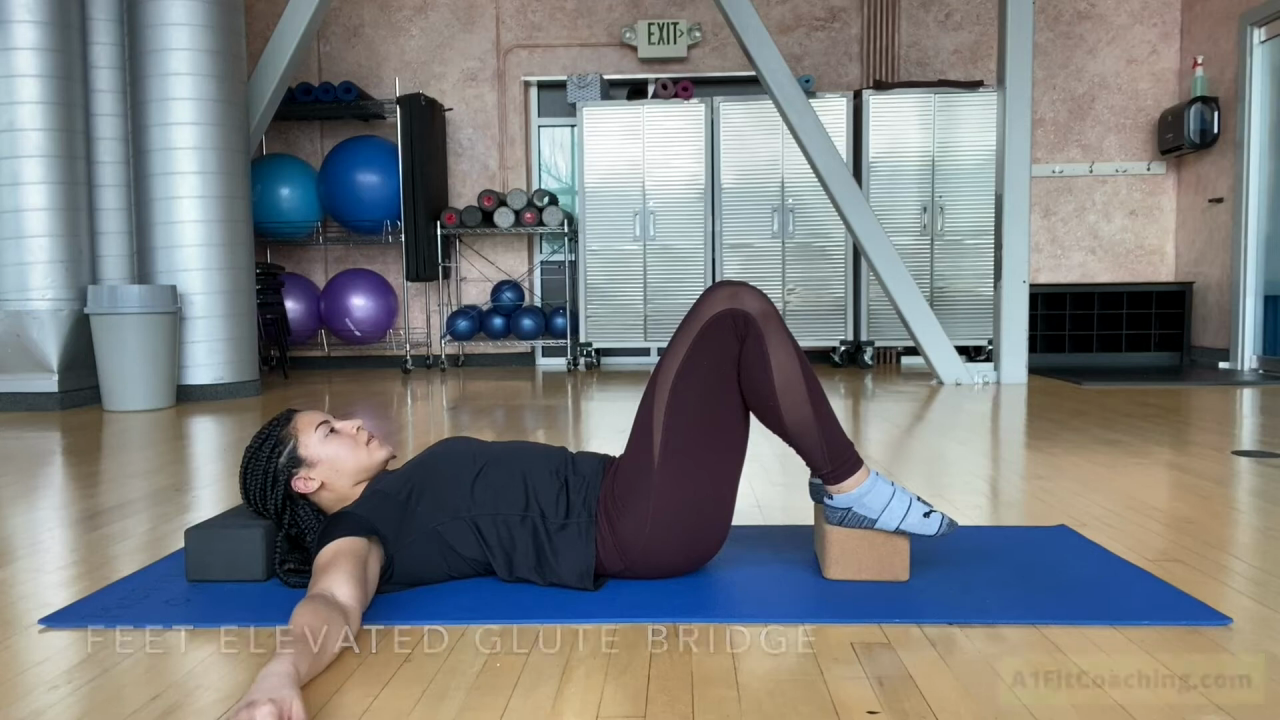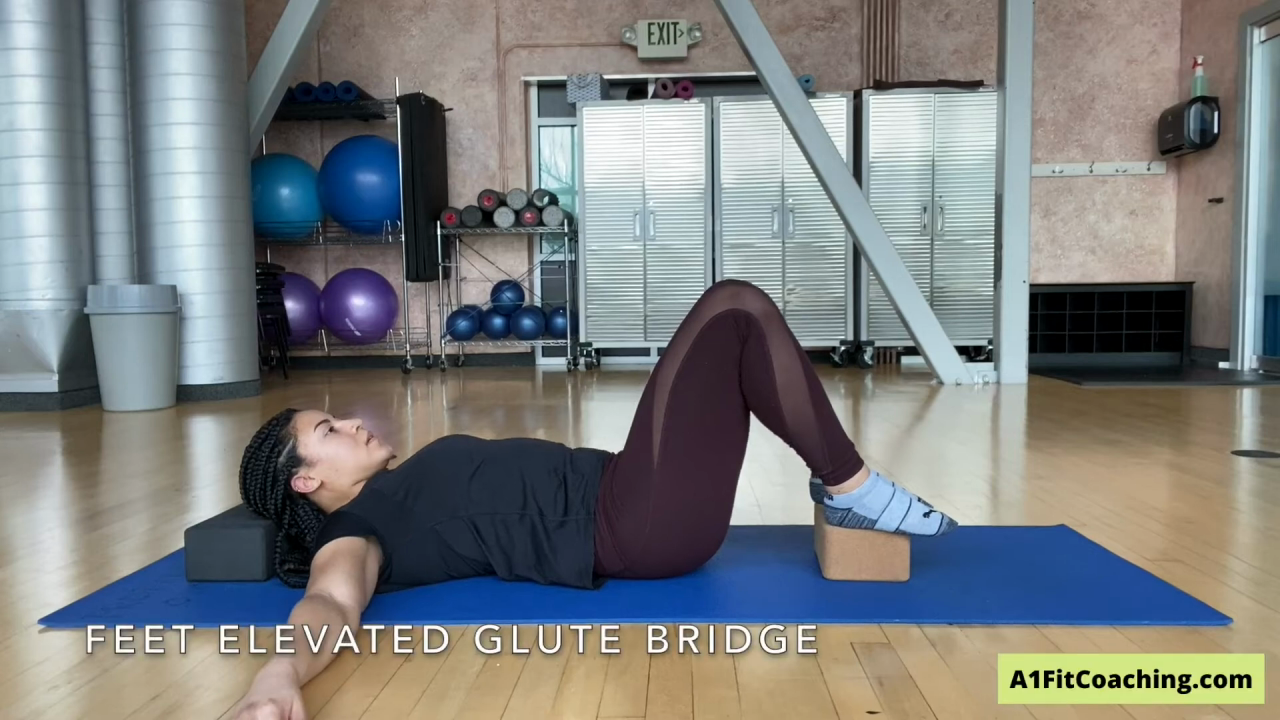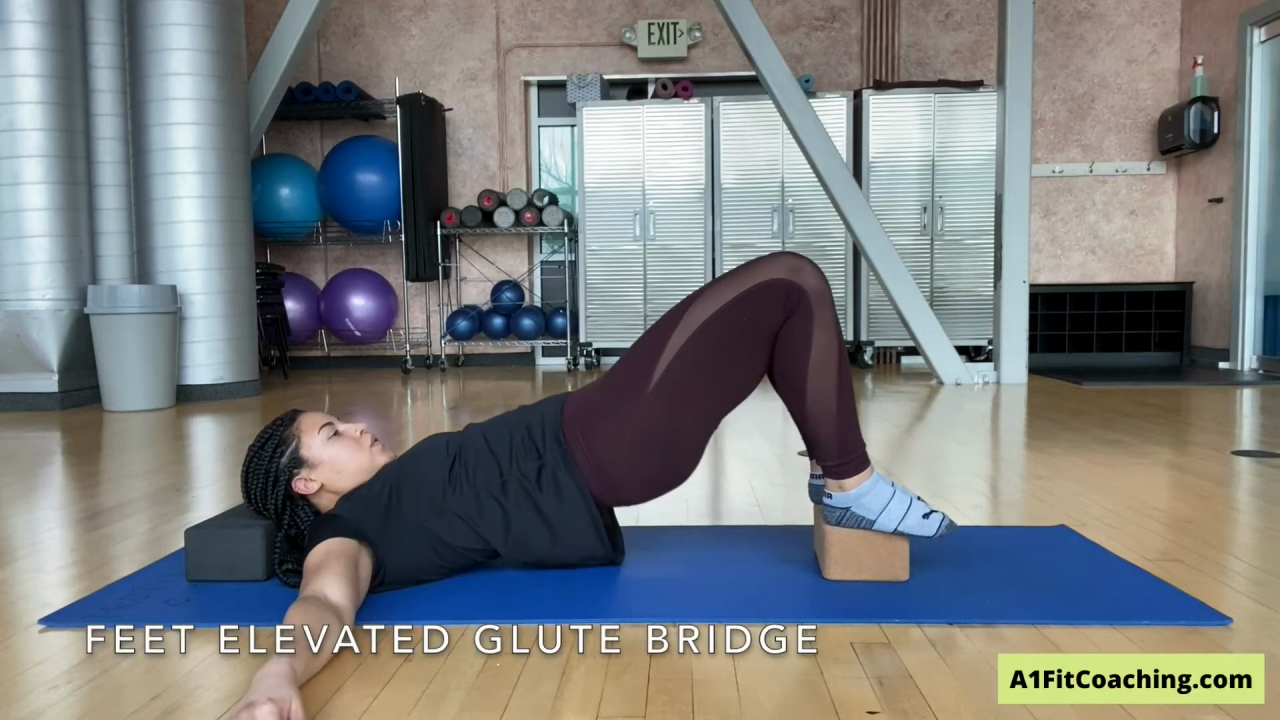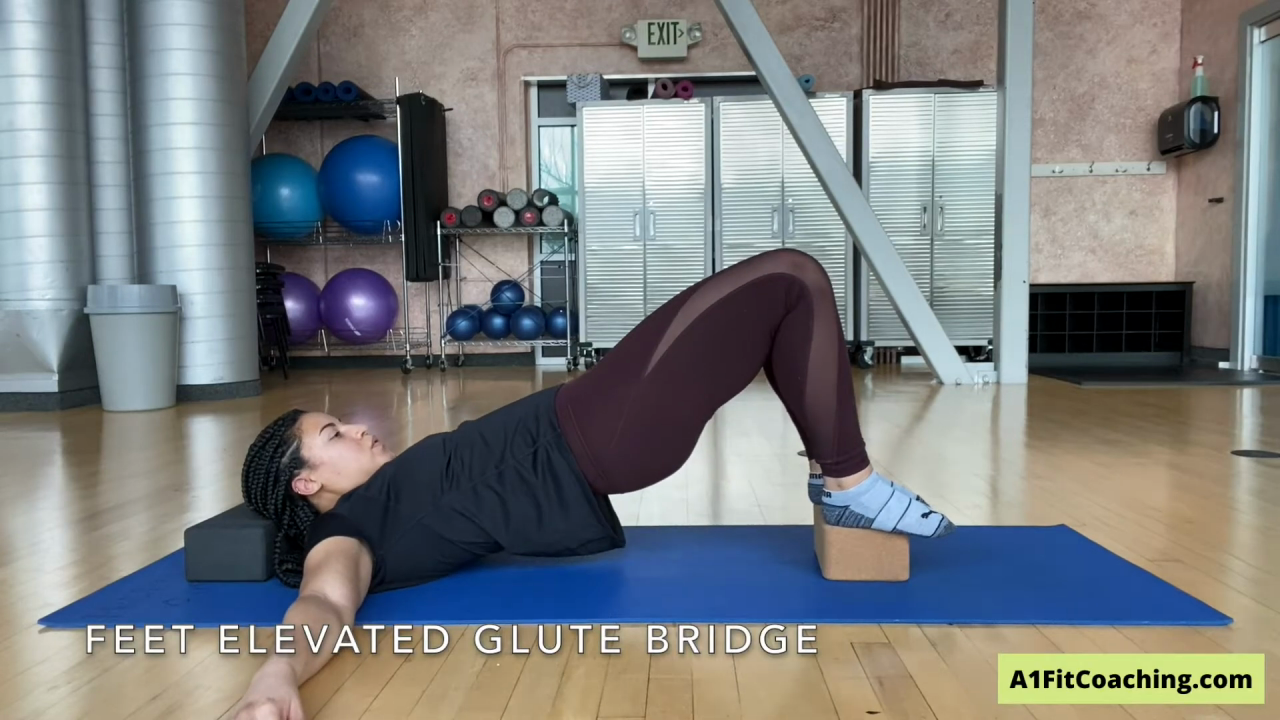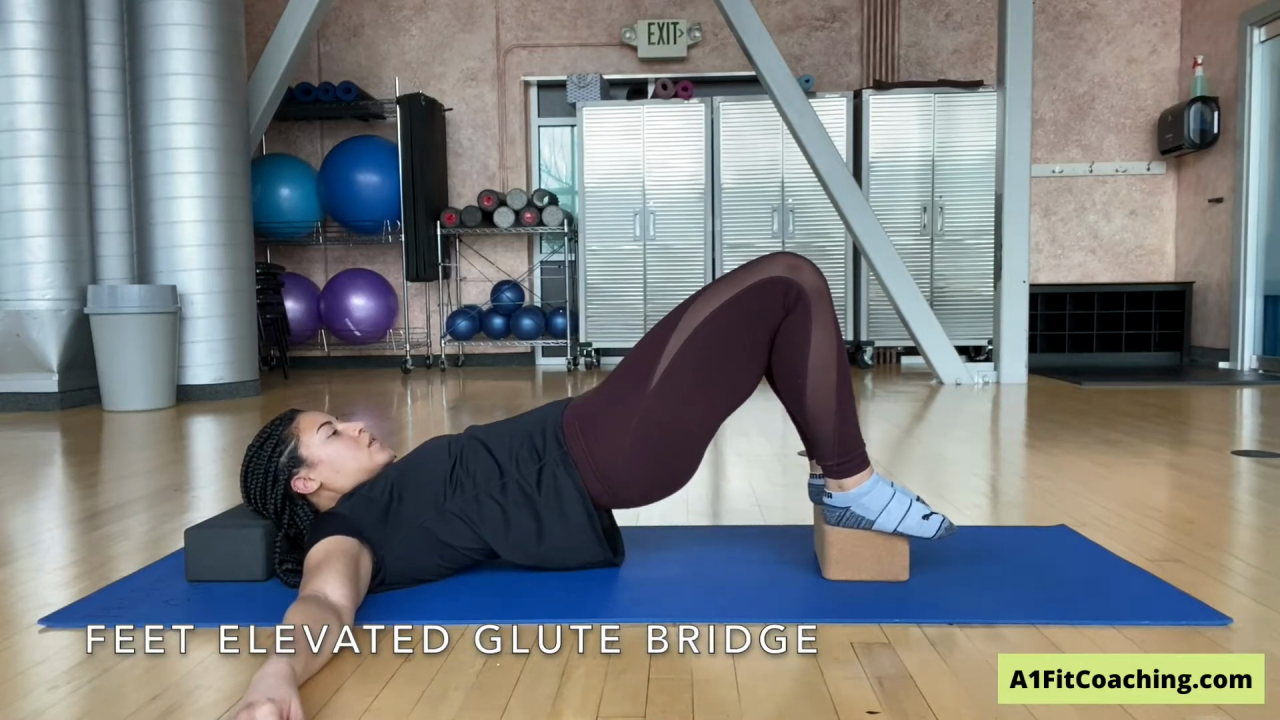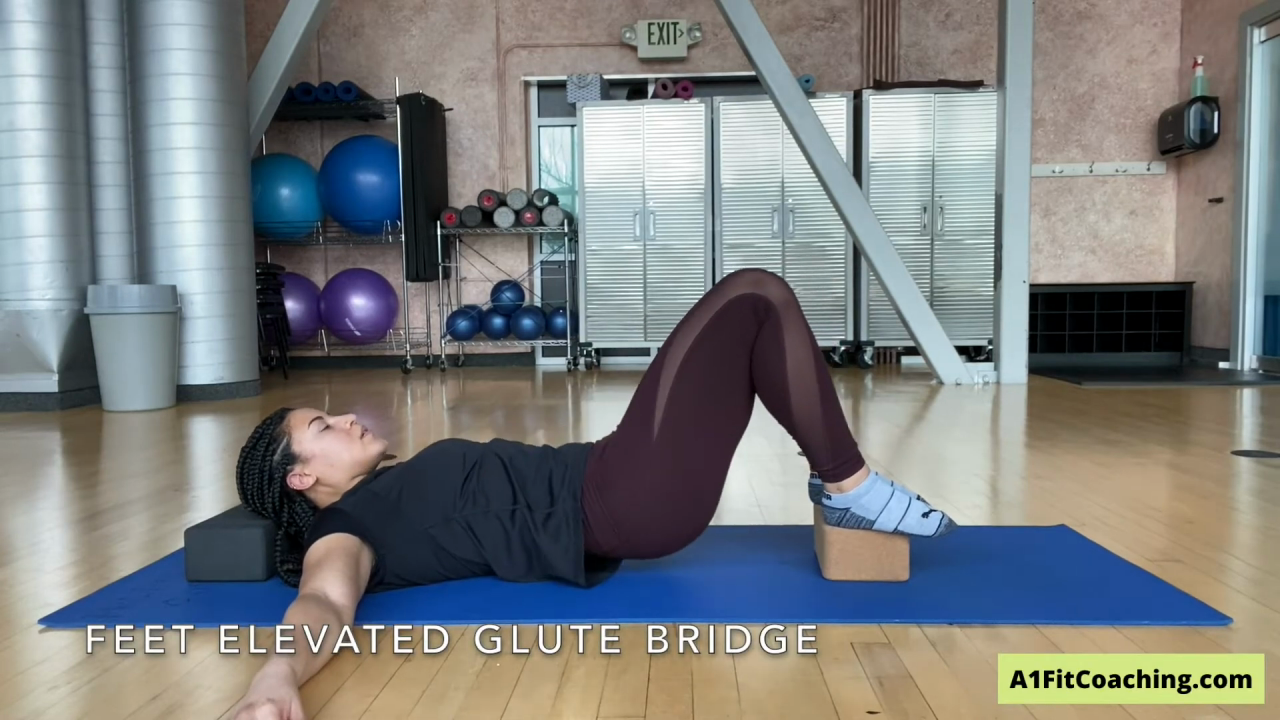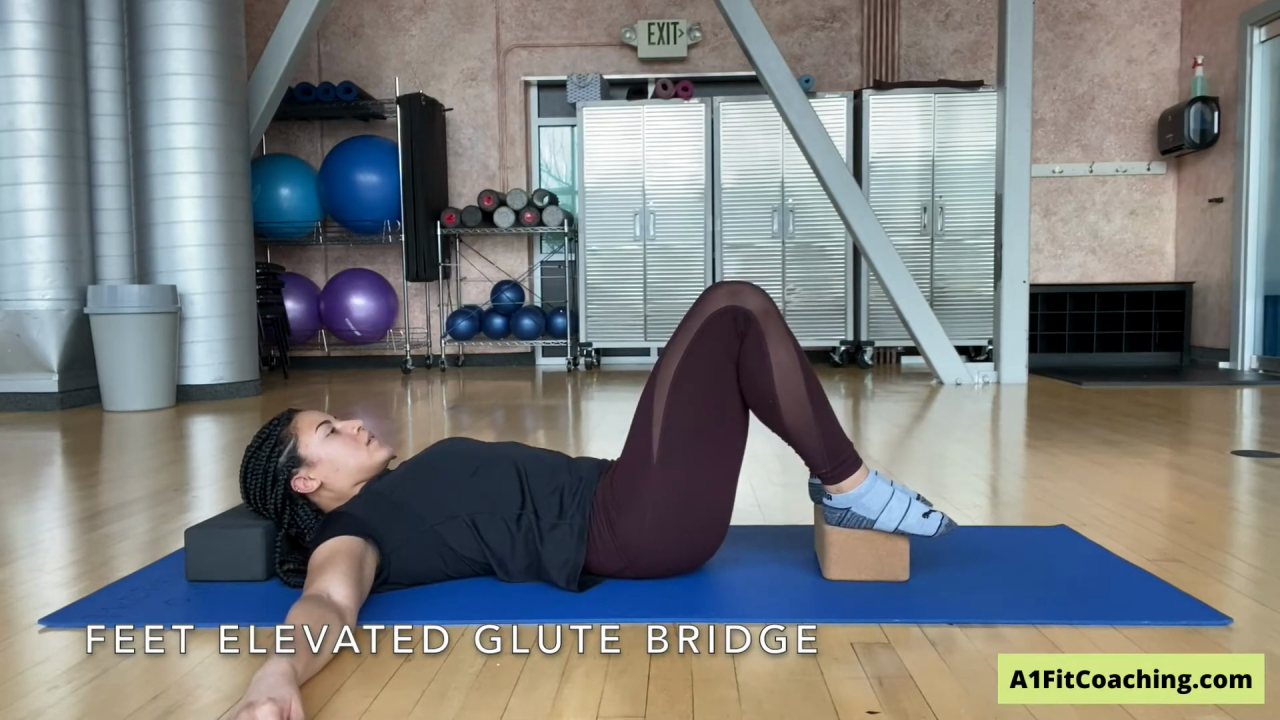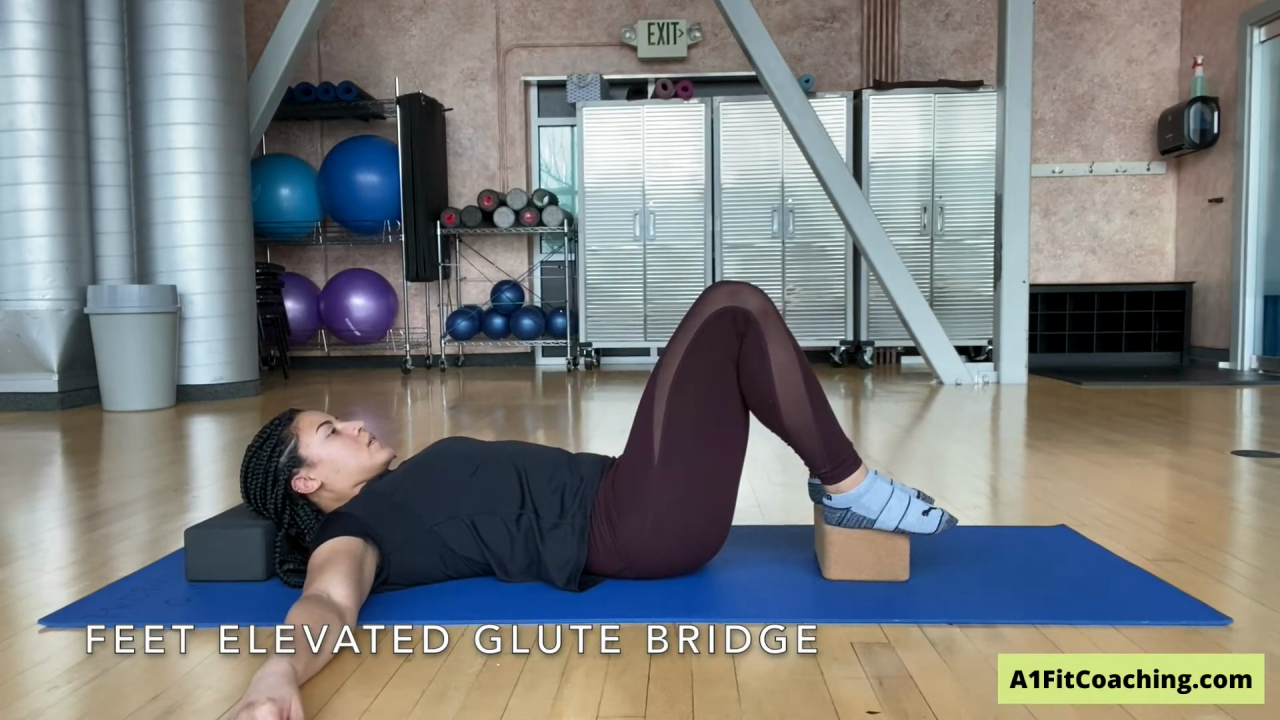
dt=0.5s
person 1, frame 1
left shoulder: (390, 500)
right shoulder: (357, 534)
right elbow: (332, 602)
left hip: (613, 492)
right hip: (648, 524)
left knee: (734, 318)
right knee: (734, 312)
left ankle: (846, 490)
right ankle: (852, 489)
person 1, frame 2
left shoulder: (390, 502)
right shoulder: (354, 536)
right elbow: (332, 603)
left hip: (613, 500)
right hip: (649, 522)
left knee: (736, 315)
right knee: (738, 313)
left ankle: (845, 488)
right ankle: (853, 491)
person 1, frame 3
left shoulder: (376, 505)
right shoulder: (345, 537)
right elbow: (326, 603)
left hip: (596, 442)
right hip: (614, 443)
left knee: (784, 290)
right knee: (790, 284)
left ankle: (844, 483)
right ankle: (852, 488)
person 1, frame 4
left shoulder: (378, 506)
right shoulder: (344, 536)
right elbow: (325, 602)
left hip: (588, 439)
right hip: (606, 433)
left knee: (786, 289)
right knee: (793, 280)
left ankle: (842, 482)
right ankle: (849, 486)
person 1, frame 5
left shoulder: (376, 505)
right shoulder: (344, 536)
right elbow: (325, 602)
left hip: (595, 450)
right hip: (610, 449)
left knee: (783, 292)
right knee: (787, 283)
left ankle: (841, 480)
right ankle: (851, 487)
person 1, frame 6
left shoulder: (386, 496)
right shoulder: (343, 534)
right elbow: (325, 602)
left hip: (605, 490)
right hip: (634, 500)
left knee: (751, 306)
right knee: (754, 296)
left ankle: (844, 487)
right ankle: (851, 490)
person 1, frame 7
left shoulder: (388, 498)
right shoulder: (353, 534)
right elbow: (327, 602)
left hip: (611, 498)
right hip: (643, 526)
left knee: (738, 321)
right knee: (734, 310)
left ankle: (847, 490)
right ankle: (851, 489)
person 1, frame 8
left shoulder: (391, 500)
right shoulder: (351, 536)
right elbow: (328, 603)
left hip: (615, 498)
right hip: (645, 525)
left knee: (735, 316)
right knee: (733, 310)
left ankle: (846, 489)
right ankle: (851, 489)
